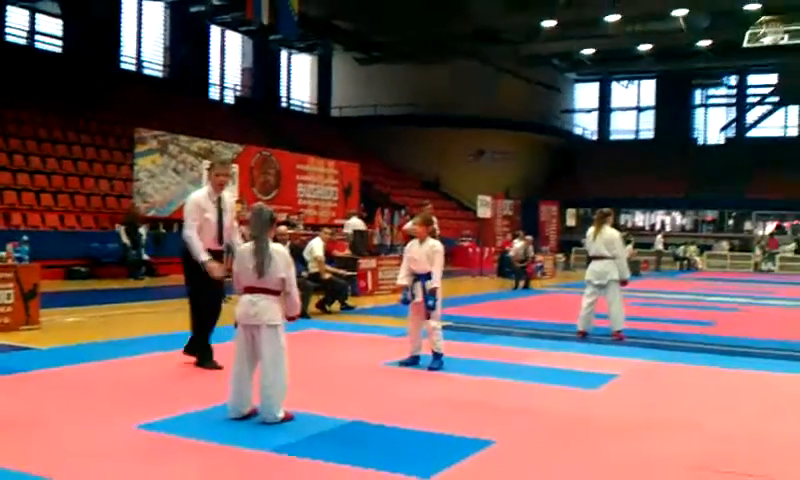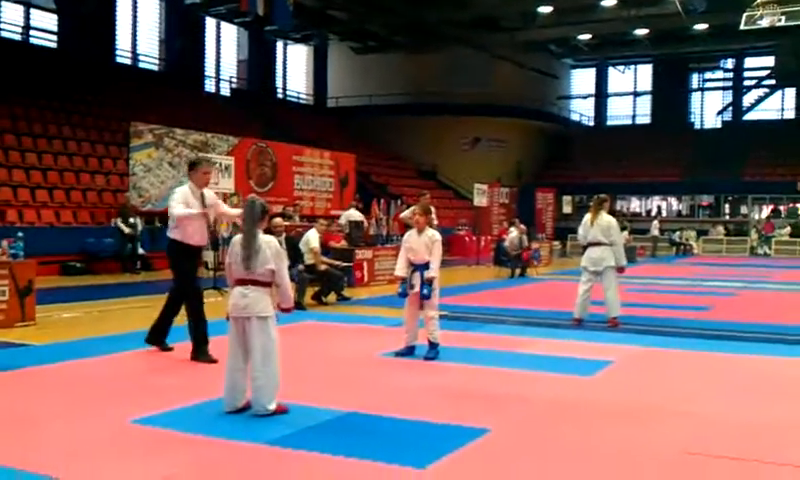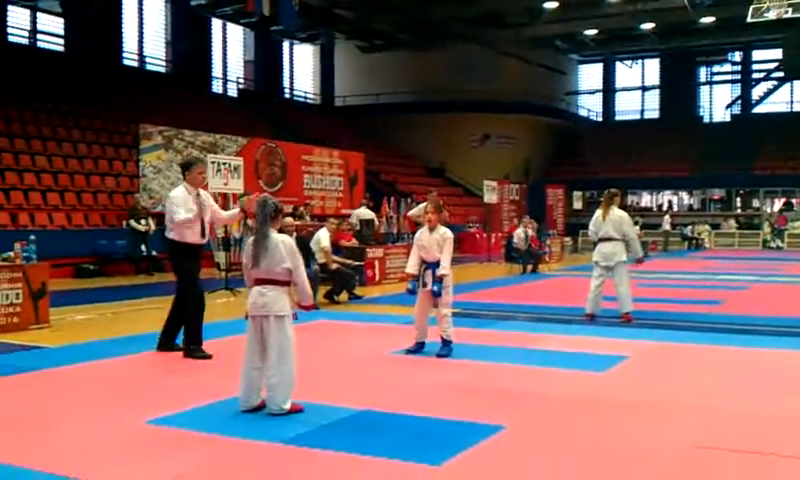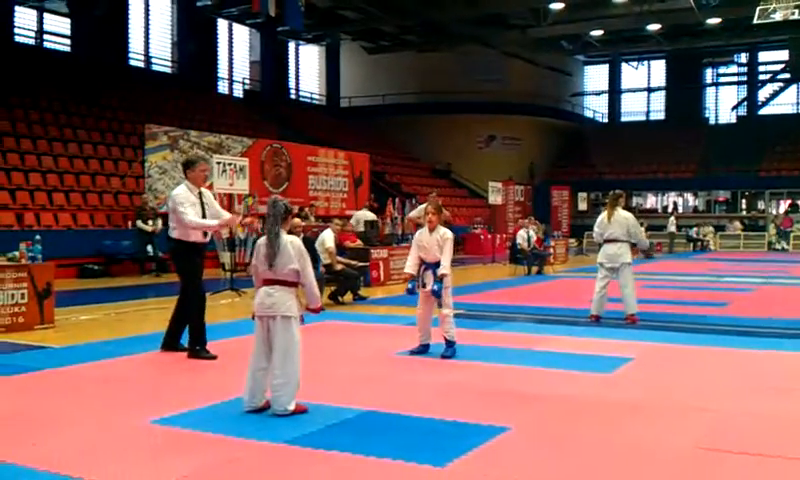
dt=0.3s
person 1, frame 1
left shoulder: (242, 251)
right shoulder: (279, 252)
left elbow: (238, 283)
right elbow: (290, 286)
right wrist: (292, 311)
left hip: (246, 307)
right hip: (269, 309)
left knee: (243, 361)
right knee: (272, 362)
left ankle: (239, 407)
right ankle: (272, 411)
person 1, frame 2
left shoulder: (236, 242)
right shoulder: (270, 243)
left elbow: (230, 275)
right elbow: (281, 276)
right wrist: (286, 303)
left hip: (237, 300)
right hip: (260, 302)
left knee: (237, 354)
right knee: (263, 354)
left ankle: (234, 401)
right ankle: (264, 403)
person 1, frame 3
left shoulder: (251, 242)
right shoulder: (285, 242)
left elbow: (247, 275)
right elbow: (299, 274)
right wrist: (306, 300)
left hip: (255, 299)
right hip: (277, 300)
left knee: (254, 353)
right knee: (280, 353)
left ankle: (250, 400)
right ankle: (279, 403)
person 1, frame 4
left shoulder: (261, 242)
right shoulder: (294, 243)
left elbow: (256, 276)
right elbow: (307, 276)
right wrist: (315, 303)
left hip: (263, 300)
right hip: (284, 302)
left knee: (261, 353)
right knee: (285, 355)
left ankle: (254, 400)
right ankle: (283, 403)
person 2, frame 1
left shoulder: (229, 201)
right shoulder: (197, 199)
left elbow: (232, 229)
right elbow: (190, 233)
right wrist: (206, 261)
left hip: (217, 256)
right hip: (198, 257)
left knee: (215, 304)
right knee: (201, 305)
left ankle: (195, 346)
right ankle: (204, 355)
person 2, frame 2
left shoulder: (208, 195)
right shoulder: (181, 193)
left elbow: (226, 211)
right elbow: (176, 213)
right wrist: (198, 213)
left hip: (194, 251)
right hip: (180, 250)
left knee: (179, 295)
right knee: (194, 297)
left ankle: (157, 335)
right ankle: (200, 349)
person 2, frame 3
left shoulder: (204, 196)
right shoulder: (178, 196)
left elbow: (220, 218)
right elbow: (178, 220)
left wrist: (242, 209)
right wrist: (195, 215)
left hip: (195, 251)
right hip: (180, 251)
left knee: (184, 296)
right knee: (195, 296)
left ankle: (167, 340)
right ankle: (192, 346)
person 2, frame 4
left shoulder: (206, 195)
right shoulder: (179, 194)
left elbow: (221, 215)
right elbow: (188, 222)
left wrist: (237, 220)
right wrist: (219, 223)
left hip: (196, 249)
right hip: (183, 249)
left knee: (188, 296)
right knee: (196, 296)
left ankle: (171, 341)
right ankle: (197, 346)
person 3, frame 1
left shoulder: (435, 246)
right shoulder: (410, 246)
left elbow: (437, 270)
right elbow: (405, 267)
left wrist: (433, 291)
right wrist: (405, 288)
left hip: (429, 287)
right hip: (415, 286)
left knee: (433, 322)
right knee: (414, 322)
left ankle: (437, 356)
right ankle: (414, 355)
person 3, frame 2
left shoulder: (434, 236)
right shoulder: (408, 236)
left elbow: (435, 260)
right elbow: (403, 257)
left wrist: (429, 280)
right wrist: (402, 279)
left hip: (427, 276)
right hip: (413, 275)
left knee: (430, 312)
right knee: (410, 313)
left ankle: (433, 346)
right ankle: (410, 344)
person 3, frame 3
left shoulder: (446, 234)
right shoulder: (420, 234)
left elbow: (446, 258)
right elbow: (415, 255)
left wrist: (440, 279)
right wrist: (413, 277)
left hip: (440, 274)
right hip: (425, 273)
left knee: (444, 310)
right knee: (420, 310)
left ankle: (446, 343)
right ankle: (420, 341)
person 3, frame 4
left shoulder: (446, 234)
right shoulder: (419, 235)
left elbow: (446, 258)
right elbow: (413, 256)
left wrist: (439, 279)
right wrist: (411, 277)
left hip: (440, 275)
right hip: (425, 274)
left knee: (445, 310)
right knee: (423, 311)
left ankle: (450, 344)
right ankle: (424, 343)
person 4, frame 1
left shoulder: (590, 232)
right shoulder: (613, 233)
right elbow: (620, 255)
right wrist: (624, 275)
left hip: (594, 267)
right hip: (609, 268)
left knee: (589, 299)
right knee: (614, 301)
left ankle: (582, 329)
right ankle: (616, 331)
person 4, frame 2
left shoulder: (587, 218)
right shoulder: (610, 220)
left elbow: (581, 238)
right elbow: (616, 242)
right wrist: (620, 262)
left hip: (590, 254)
right hip: (605, 255)
left knee: (585, 286)
right knee: (610, 287)
left ankle: (578, 316)
right ankle: (613, 317)
person 4, frame 3
left shoulder: (598, 214)
right shoulder: (622, 215)
left elbow: (592, 233)
right elbow: (631, 236)
right wrist: (638, 254)
left hip: (601, 249)
right hip: (616, 249)
left knee: (596, 281)
right knee: (622, 282)
left ankle: (590, 311)
right ankle: (626, 312)
person 4, frame 4
left shoulder: (603, 216)
right shoulder: (627, 216)
left elbow: (597, 236)
right elbow: (638, 236)
right wrist: (645, 246)
left hip: (606, 251)
right hip: (622, 251)
left knee: (601, 283)
right knee: (627, 284)
left ankle: (595, 313)
right ankle: (631, 314)
